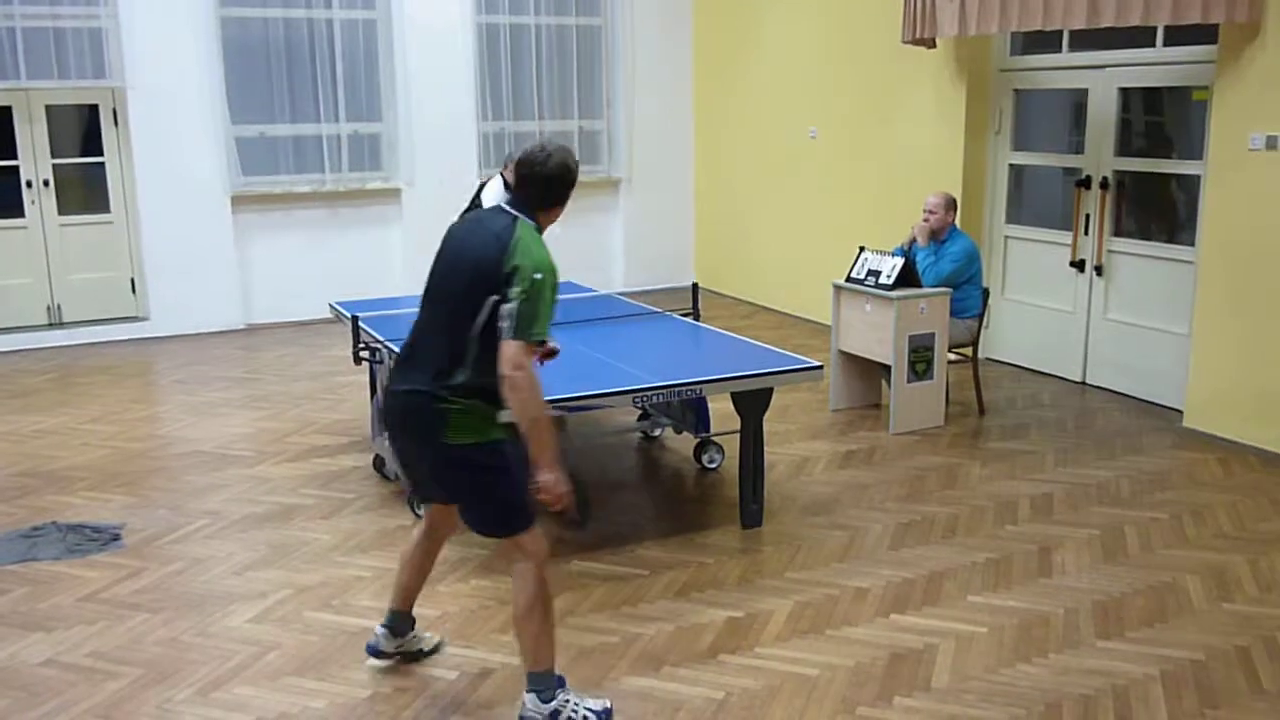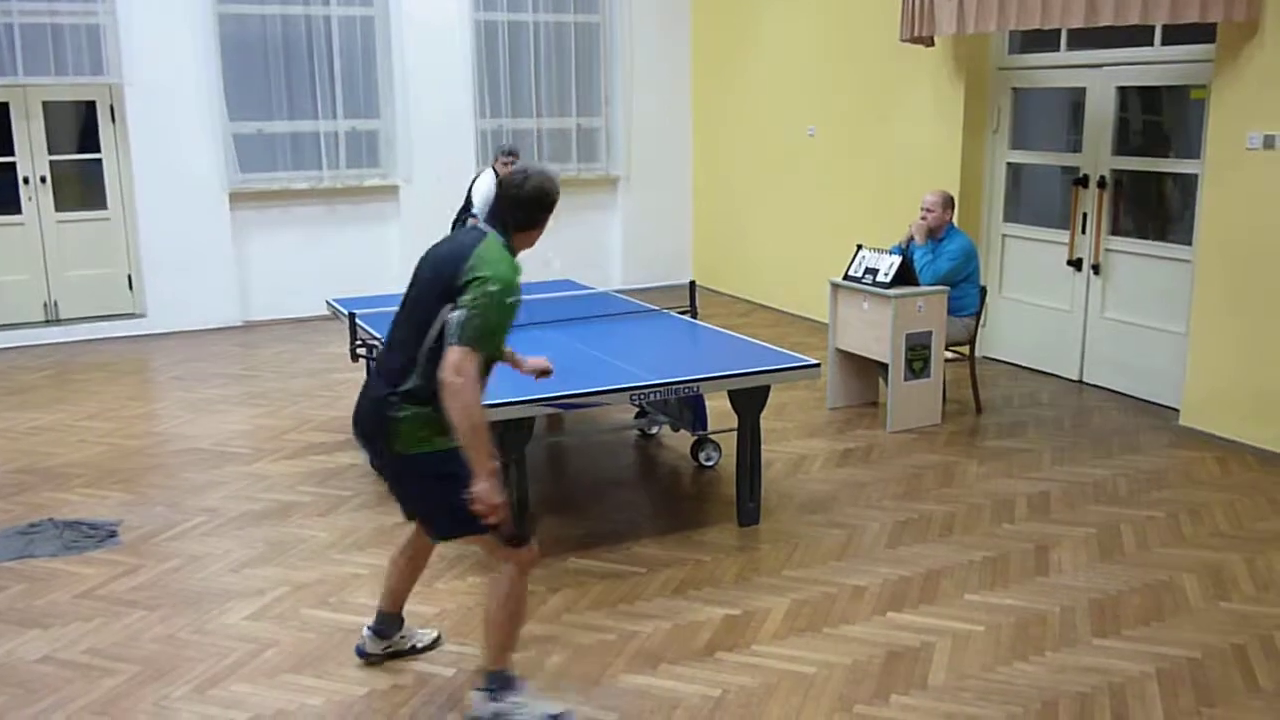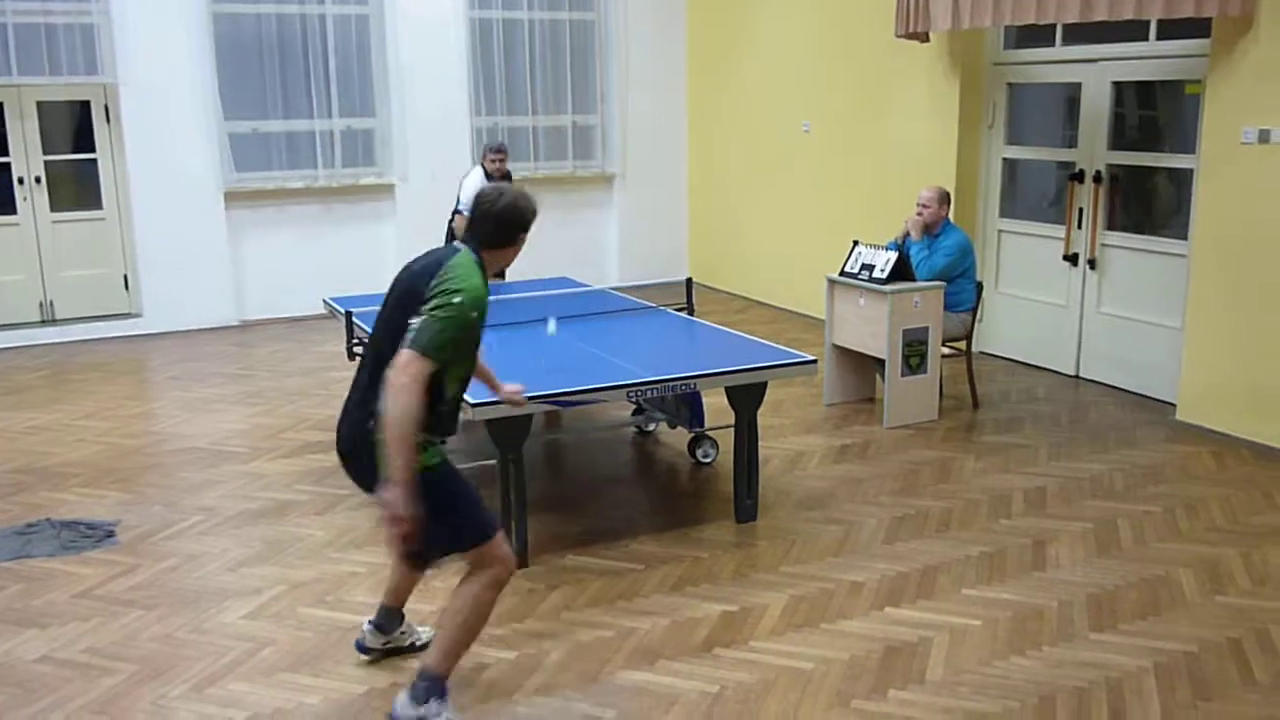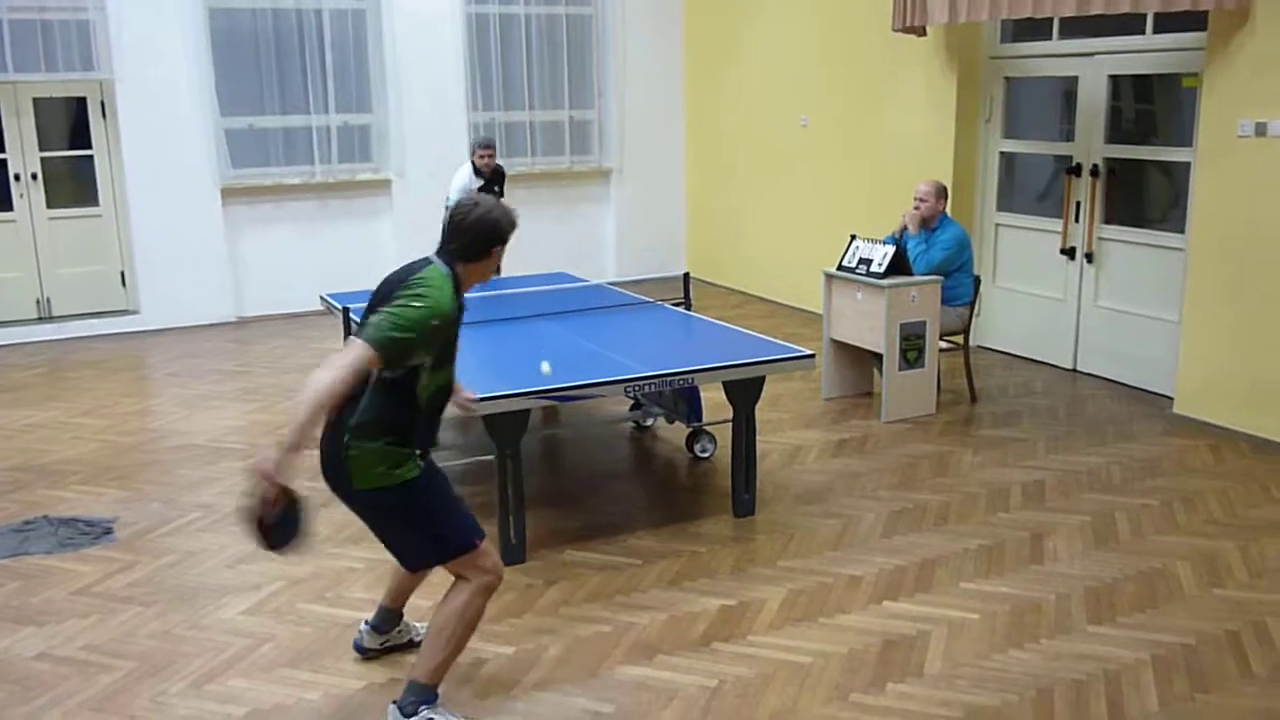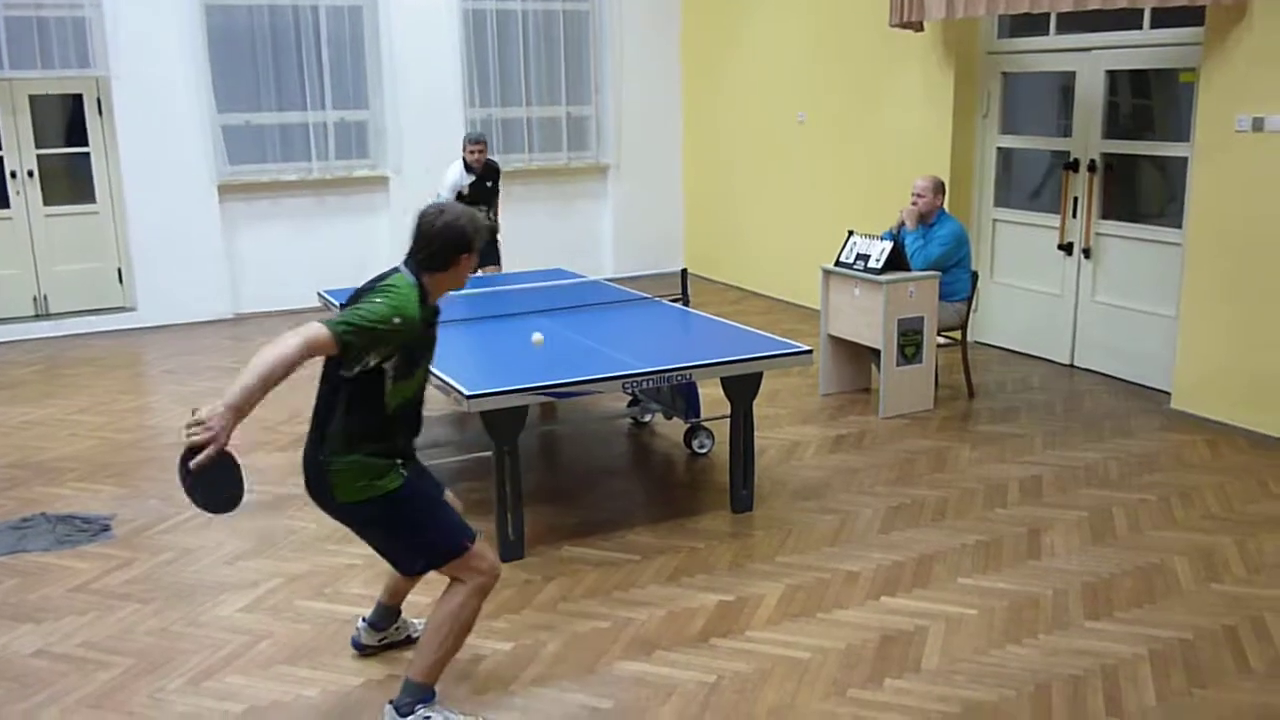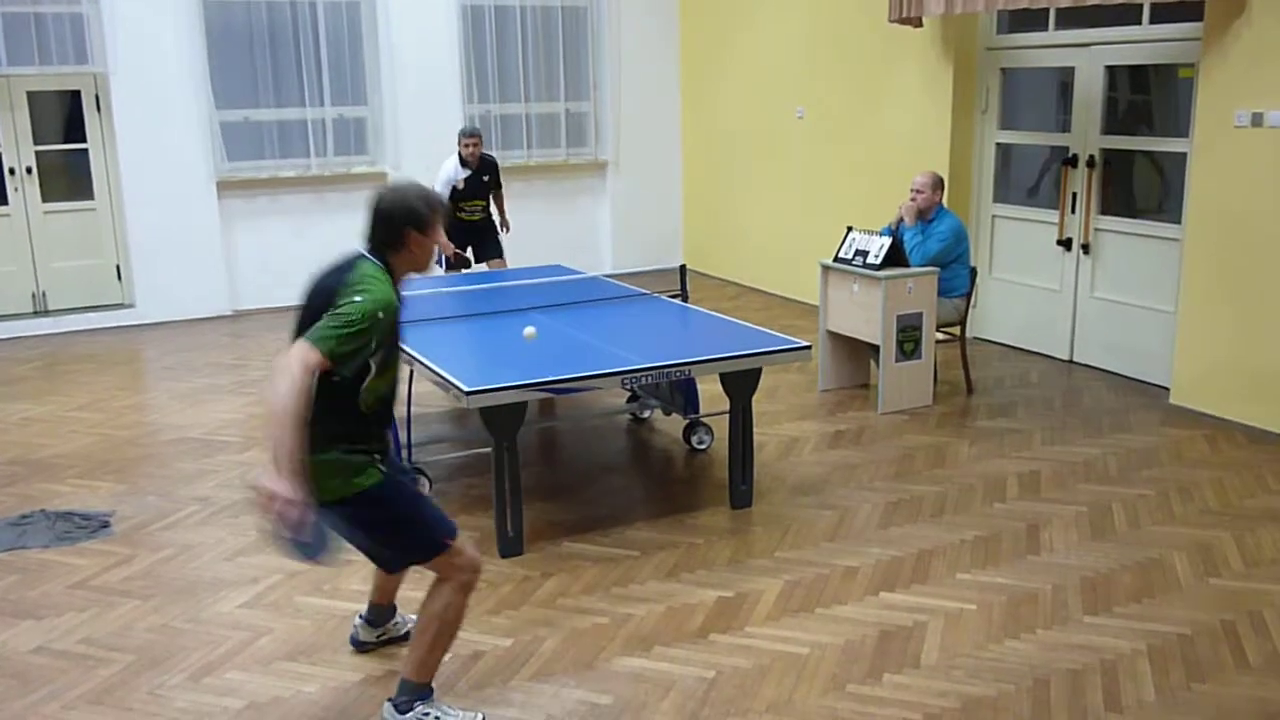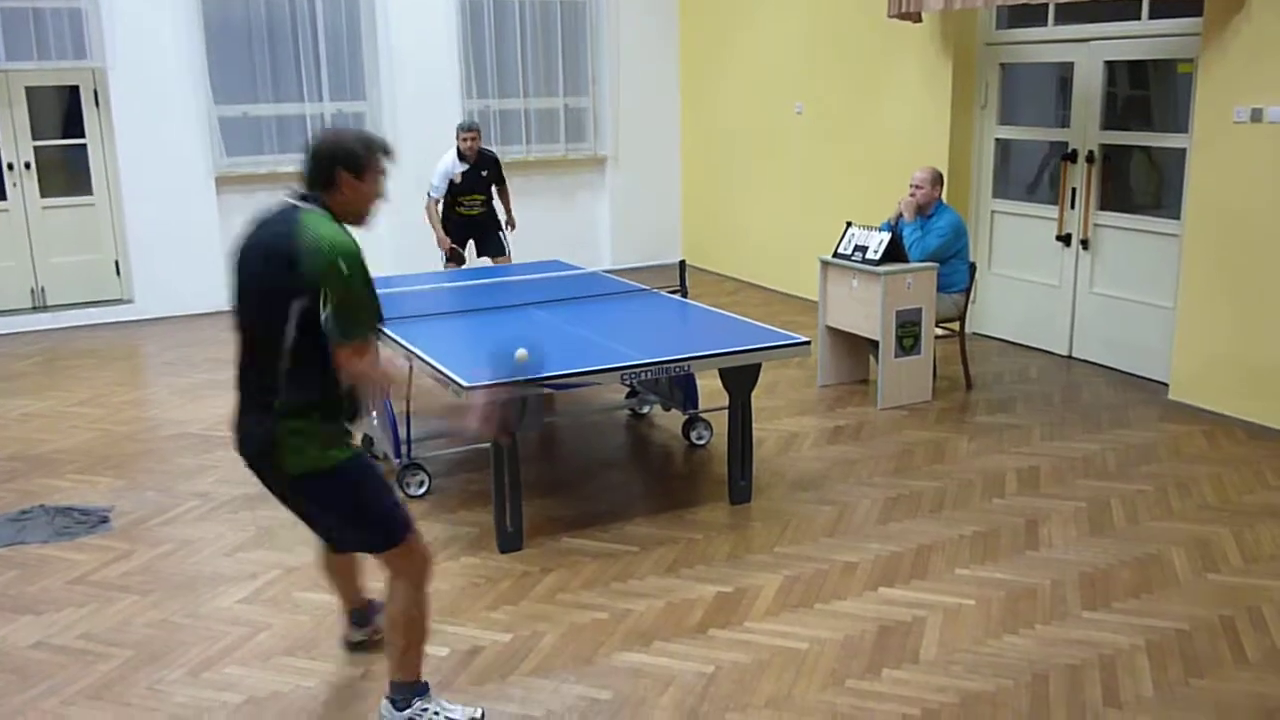
dt=0.1s
person 1, frame 1
left shoulder: (473, 226)
right shoulder: (534, 262)
right elbow: (514, 373)
right wrist: (548, 465)
left hip: (406, 401)
right hip: (453, 418)
left knee: (443, 511)
right knee: (531, 549)
left ankle: (394, 630)
person 1, frame 2
left shoulder: (457, 243)
right shoulder: (497, 276)
right elbow: (457, 376)
left wrist: (517, 360)
right wrist: (485, 475)
left hip: (381, 414)
right hip: (414, 427)
left knee: (430, 520)
right knee: (517, 550)
left ankle: (384, 632)
person 1, frame 3
left shoulder: (440, 264)
right shoulder: (463, 290)
right elbow: (403, 381)
left wrist: (496, 385)
right wrist: (398, 485)
left hip: (397, 438)
right hip: (400, 446)
left knee: (434, 533)
right knee: (492, 562)
left ankle: (383, 625)
person 1, frame 4
left shoulder: (420, 275)
right shoulder: (432, 303)
right elbow: (346, 364)
left wrist: (445, 388)
right wrist: (283, 451)
left hip: (370, 446)
right hip: (376, 460)
left knee: (431, 533)
right knee: (482, 570)
left ankle: (383, 627)
person 1, frame 5
left shoulder: (402, 289)
right shoulder: (399, 309)
right elbow: (295, 343)
right wrist: (228, 410)
left hip: (366, 457)
right hip: (361, 472)
left knee: (439, 516)
right knee: (478, 570)
left ankle: (381, 624)
person 1, frame 6
left shoulder: (350, 271)
right shoulder: (368, 300)
right elbow: (295, 369)
right wrist: (284, 472)
left hip: (333, 453)
right hip: (337, 466)
left knee: (423, 525)
right knee: (459, 566)
left ankle: (376, 622)
person 1, frame 7
left shoulder: (265, 230)
right shoulder: (331, 247)
right elbow: (359, 372)
left hip: (260, 432)
right hip: (306, 443)
left knee: (341, 527)
right knee: (408, 558)
left ankle: (360, 617)
